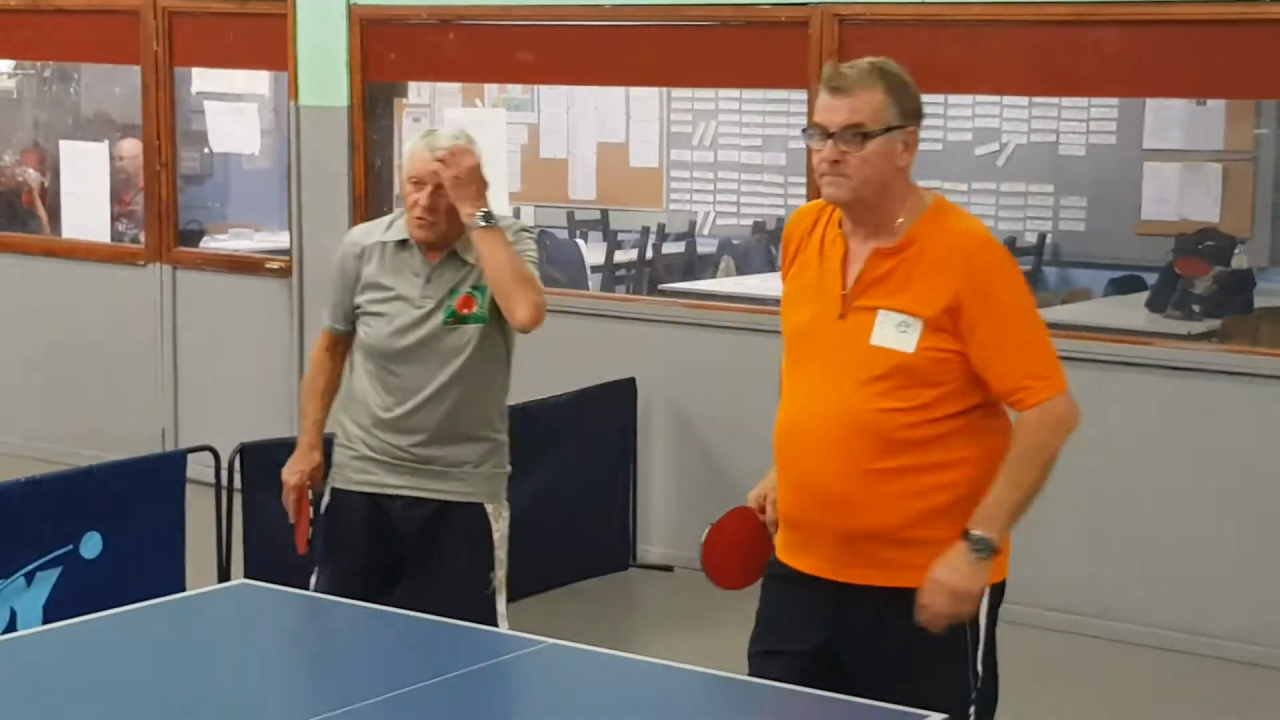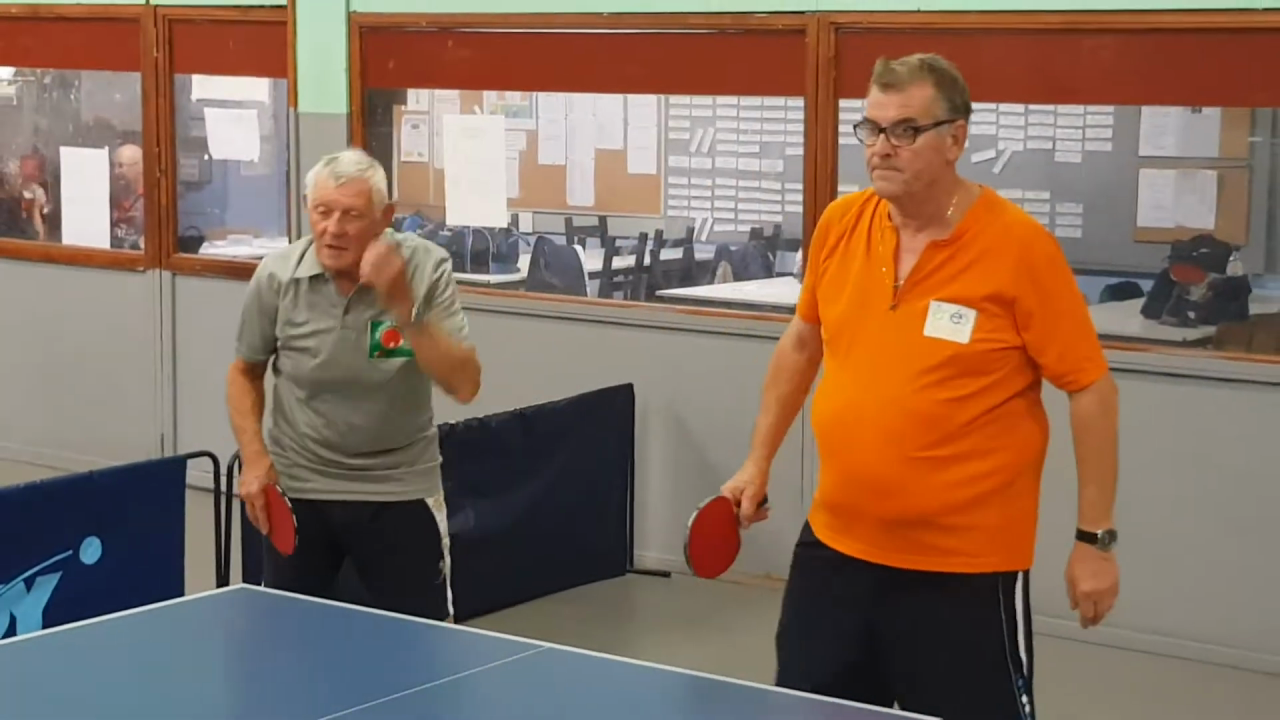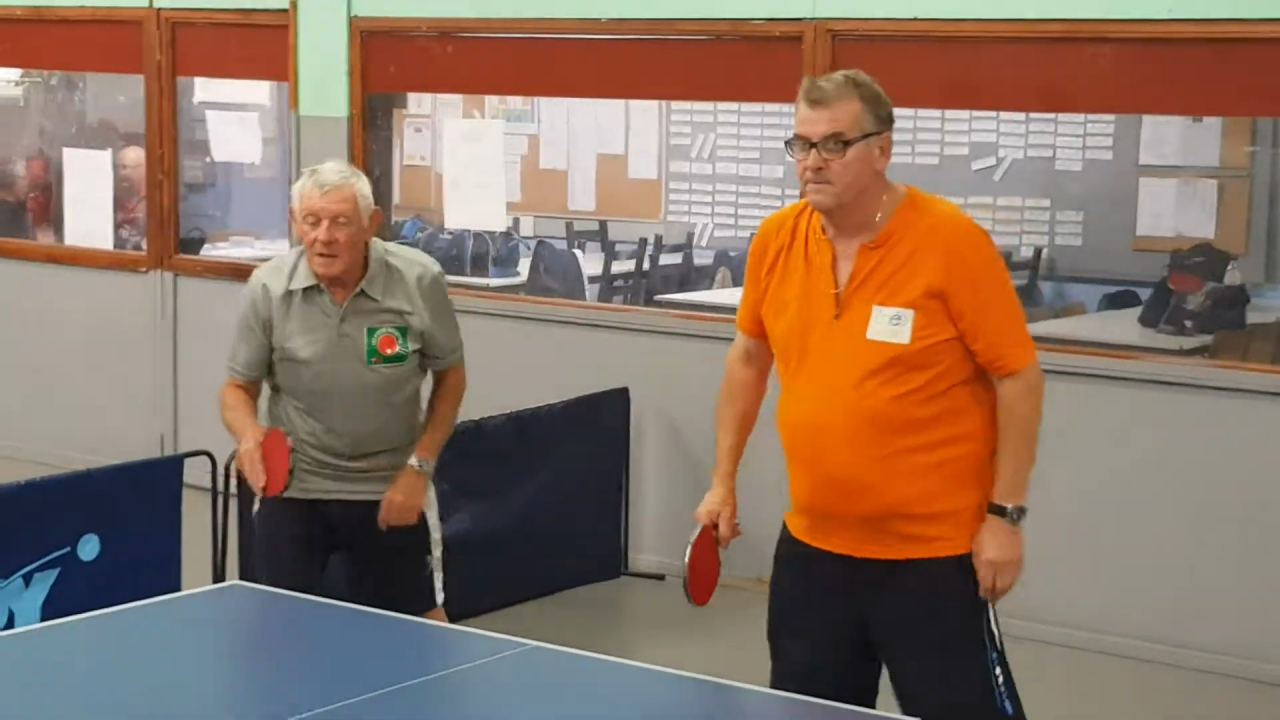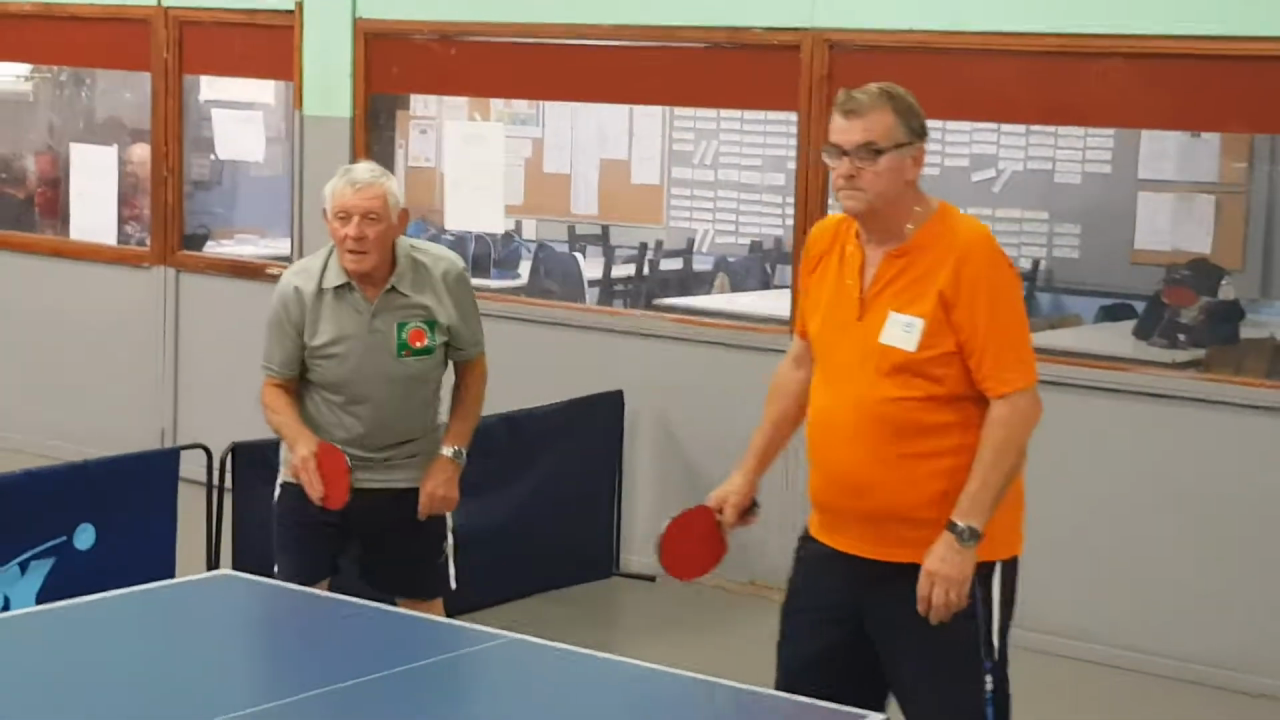
dt=0.4s
person 1, frame 1
left shoulder: (966, 254)
right shoulder: (801, 232)
left elbow: (1049, 409)
left wrist: (976, 546)
left hip: (927, 580)
right hip: (800, 566)
person 1, frame 2
left shoulder: (1017, 246)
right shoulder: (839, 224)
left elbow: (1092, 391)
right elbow: (801, 344)
left wrist: (1094, 539)
right wrist: (759, 461)
left hip: (964, 565)
right hip: (833, 546)
person 1, frame 3
left shoulder: (950, 240)
right shoulder: (776, 239)
left elbow: (1020, 378)
right elbow: (749, 359)
left wrist: (1005, 513)
right wrist: (724, 481)
left hip: (935, 549)
right hip: (814, 543)
person 1, frame 4
left shoulder: (969, 254)
right shoulder: (823, 244)
left elbow: (1017, 404)
left wrist: (963, 535)
right wrist: (750, 471)
left hip: (940, 556)
right hip: (832, 545)
person 2, frame 1
left shoulder: (503, 242)
right shoulder: (362, 248)
left elbow: (526, 314)
right elbow: (332, 347)
left wrist: (475, 215)
right wrist: (308, 443)
left hip: (462, 490)
right hip: (360, 481)
person 2, frame 2
left shoulder: (426, 269)
right shoulder: (275, 276)
left elbow: (465, 383)
right elbow: (245, 372)
left wrist: (404, 304)
right wrist: (254, 457)
left hip: (400, 487)
right hip: (298, 487)
person 2, frame 3
left shoulder: (420, 280)
right shoulder: (268, 288)
left elbow: (450, 378)
right elbow: (238, 389)
left wrist: (417, 469)
right wrist: (249, 434)
left hip: (391, 486)
right hip: (294, 486)
person 2, frame 4
left shoulder: (445, 276)
right shoulder: (298, 287)
left elbow: (471, 370)
right elbow: (277, 387)
left wrist: (451, 457)
right wrist: (300, 442)
left hip: (411, 478)
right hip: (316, 474)
left knee: (424, 614)
